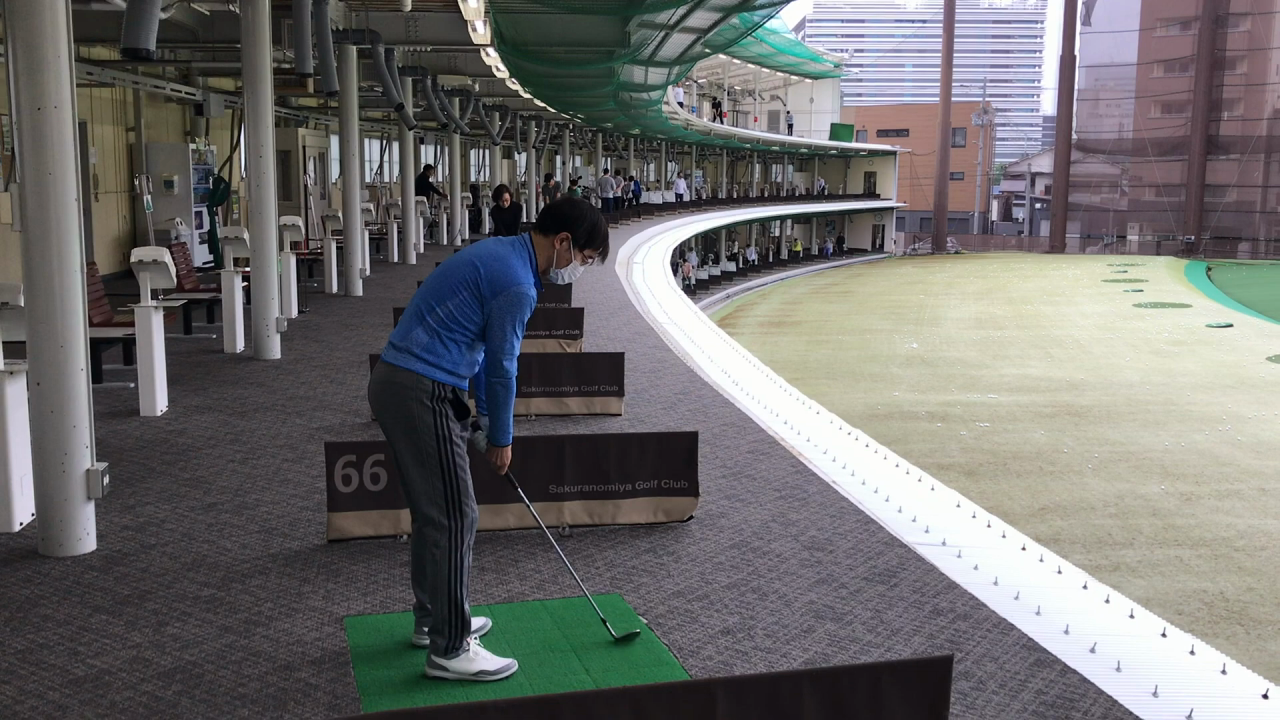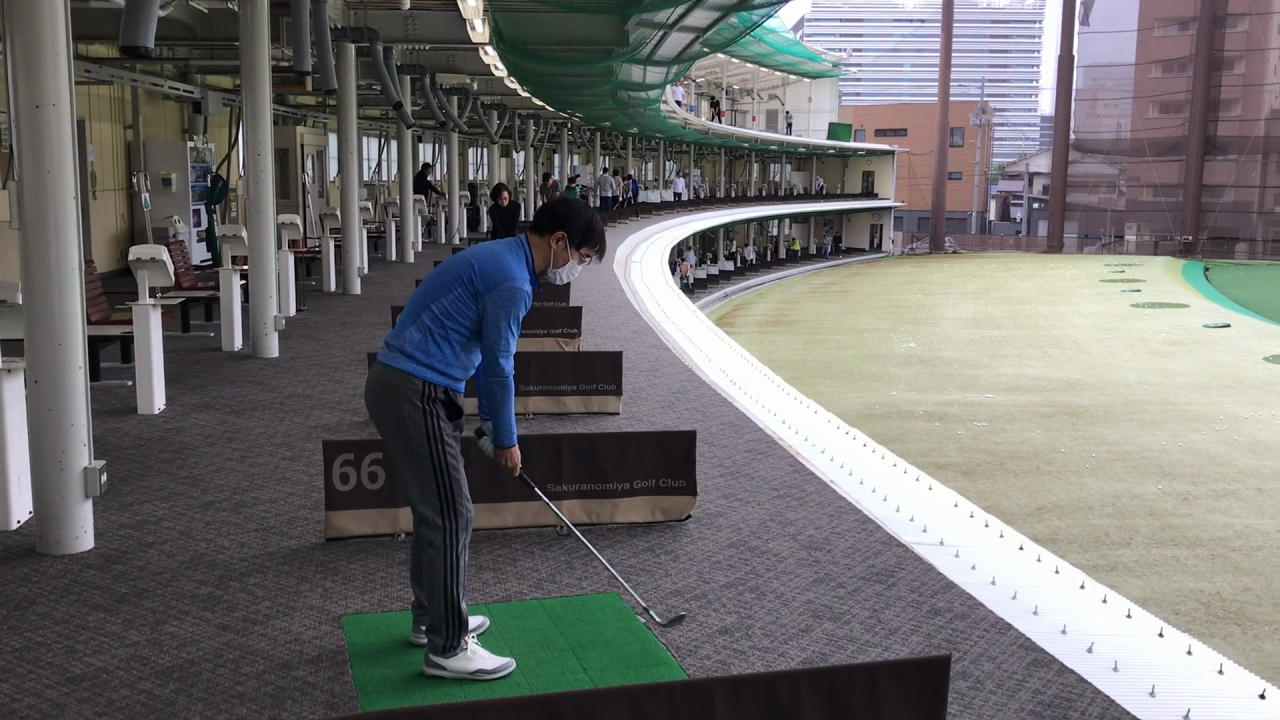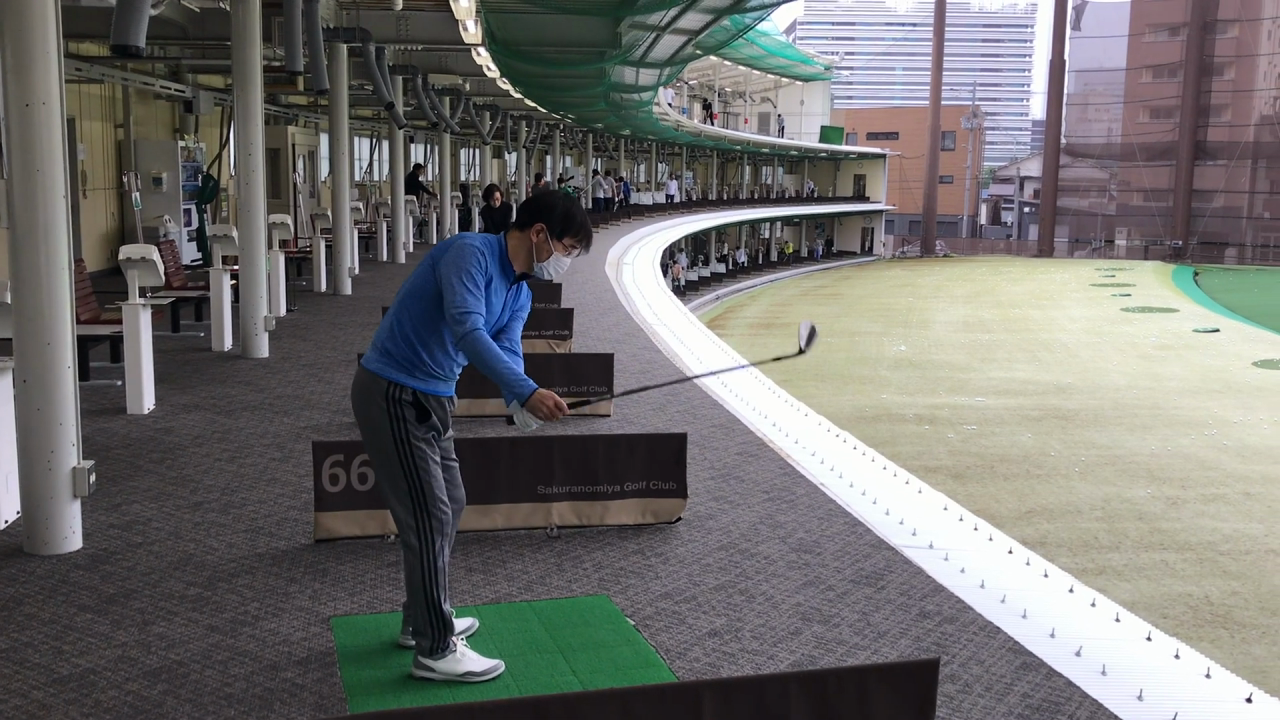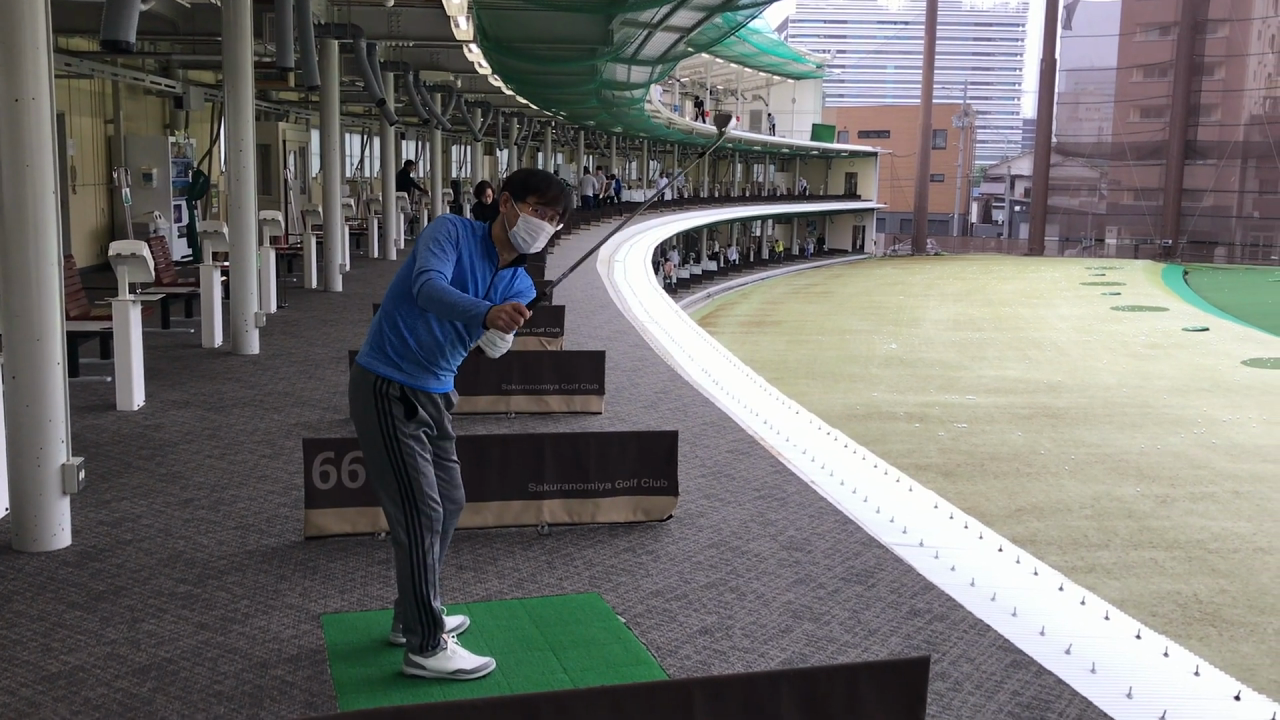
dt=0.5s
person 1, frame 1
left shoulder: (498, 253)
right shoulder: (516, 283)
right elbow: (502, 367)
left wrist: (484, 415)
right wrist: (501, 438)
left hip: (395, 382)
right hip: (422, 393)
left knee: (432, 511)
right knee: (454, 517)
left ankle: (434, 618)
right ankle: (449, 648)
person 1, frame 2
left shoulder: (498, 257)
right shoulder: (511, 281)
right elbow: (497, 365)
left wrist: (489, 421)
right wrist: (506, 439)
left hip: (395, 382)
right hip: (415, 393)
left knee: (434, 510)
right knee: (450, 516)
left ankle: (431, 616)
right ankle: (446, 646)
person 1, frame 3
left shoulder: (520, 295)
right shoulder: (469, 252)
left elbow: (507, 352)
right elbow: (466, 332)
left wrist: (522, 402)
right wrist: (528, 390)
left hip: (430, 397)
right hip: (393, 393)
left knee: (447, 507)
right knee: (429, 517)
left ankle: (424, 619)
right ankle: (435, 649)
person 1, frame 4
left shoulder: (521, 286)
right shoulder: (450, 231)
left elbow: (497, 334)
right elbow: (428, 287)
left wrist: (501, 331)
right wrist: (487, 312)
left hip: (435, 392)
right hip: (387, 388)
left knee: (447, 503)
right knee: (420, 514)
left ankle: (415, 615)
right ankle: (425, 647)
